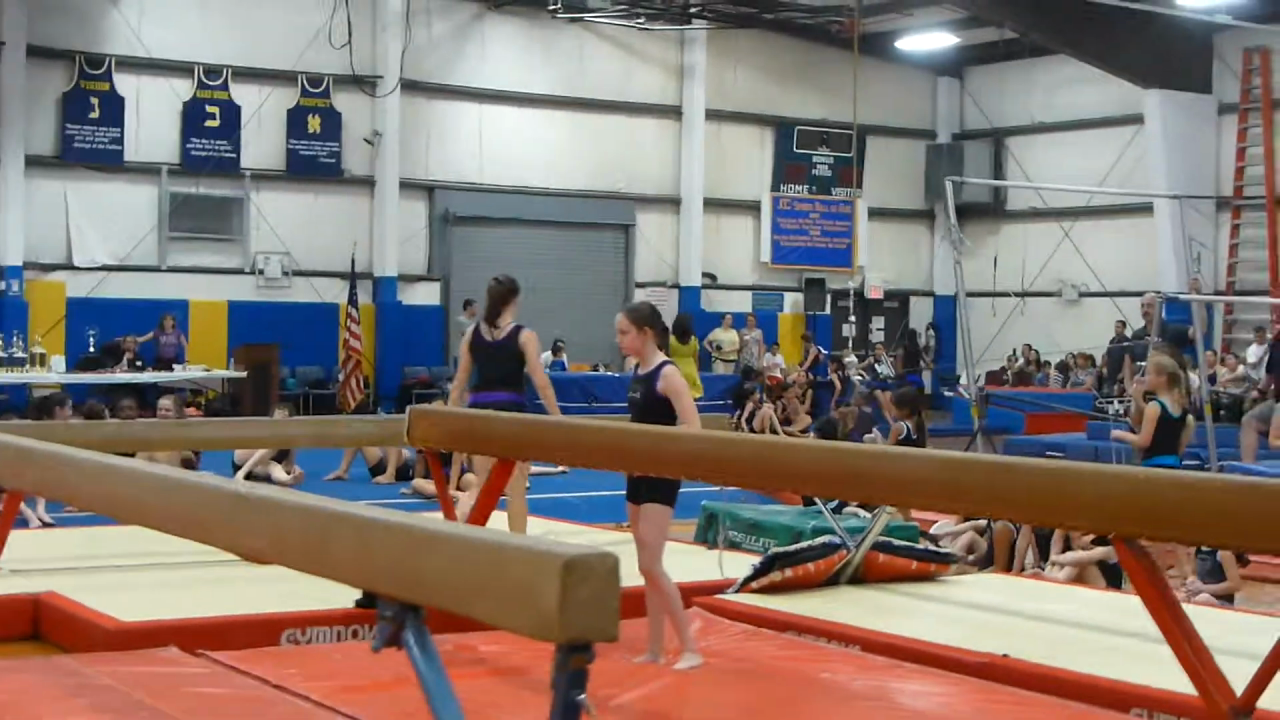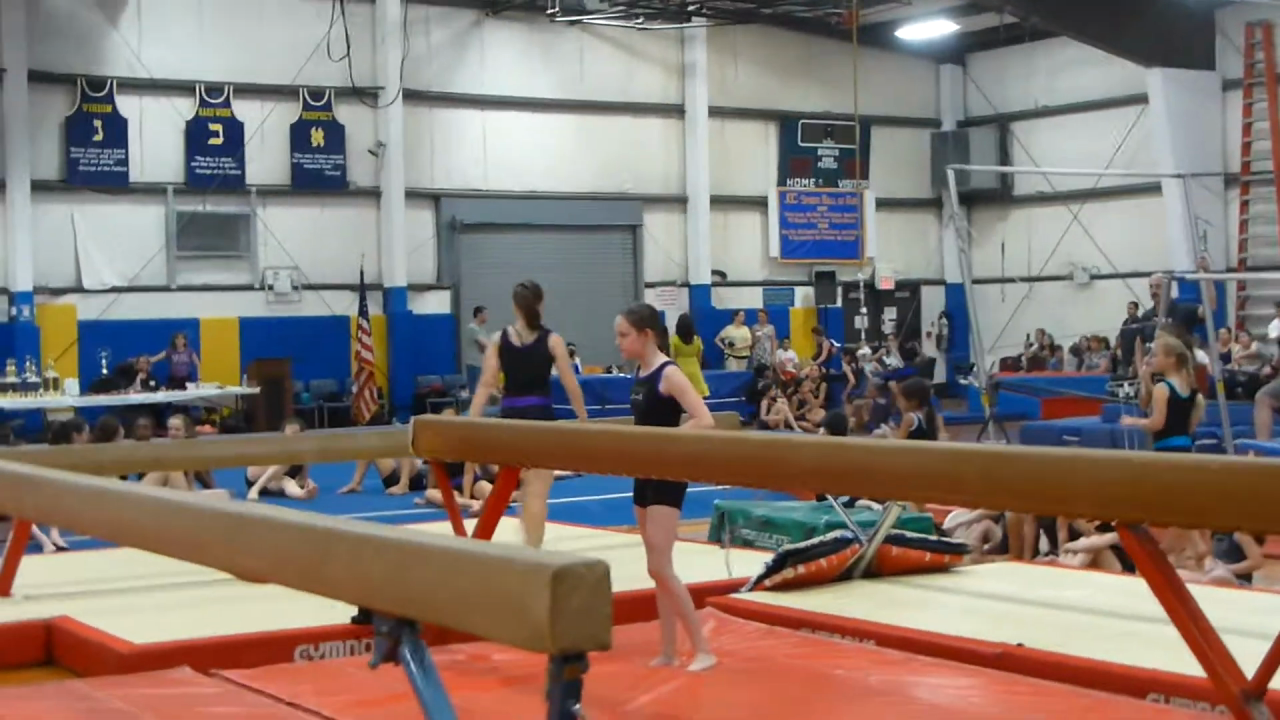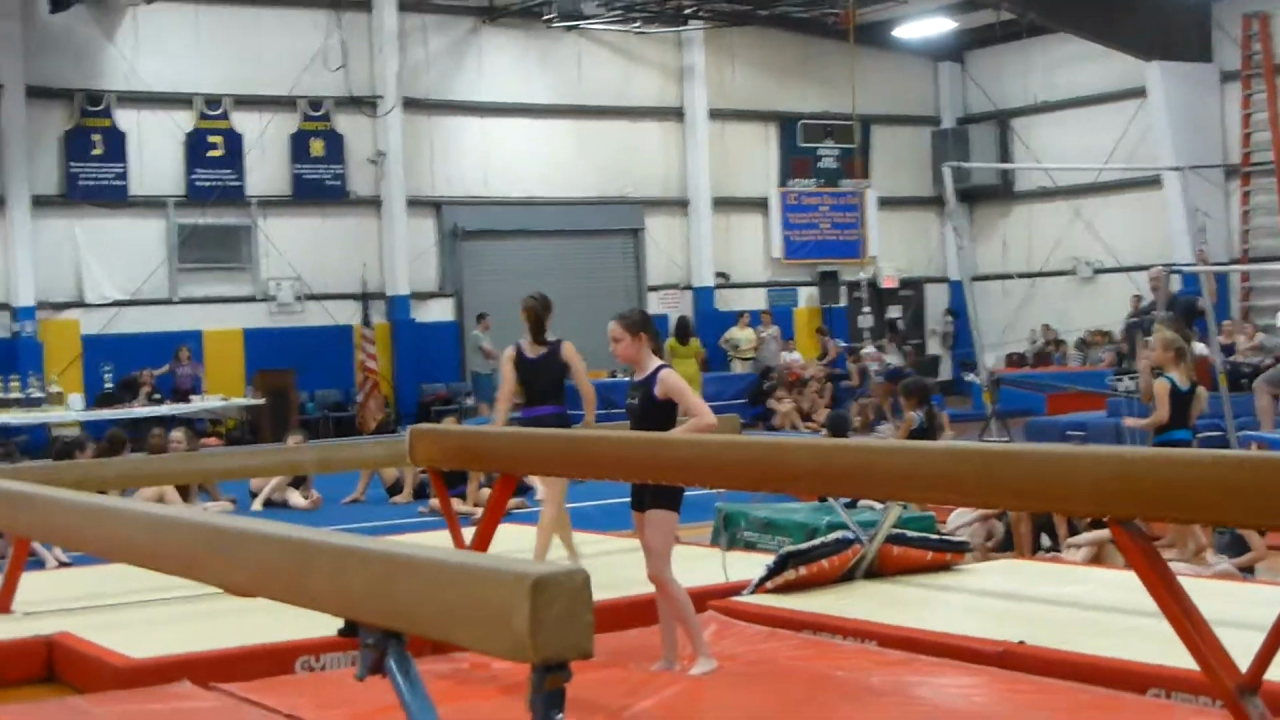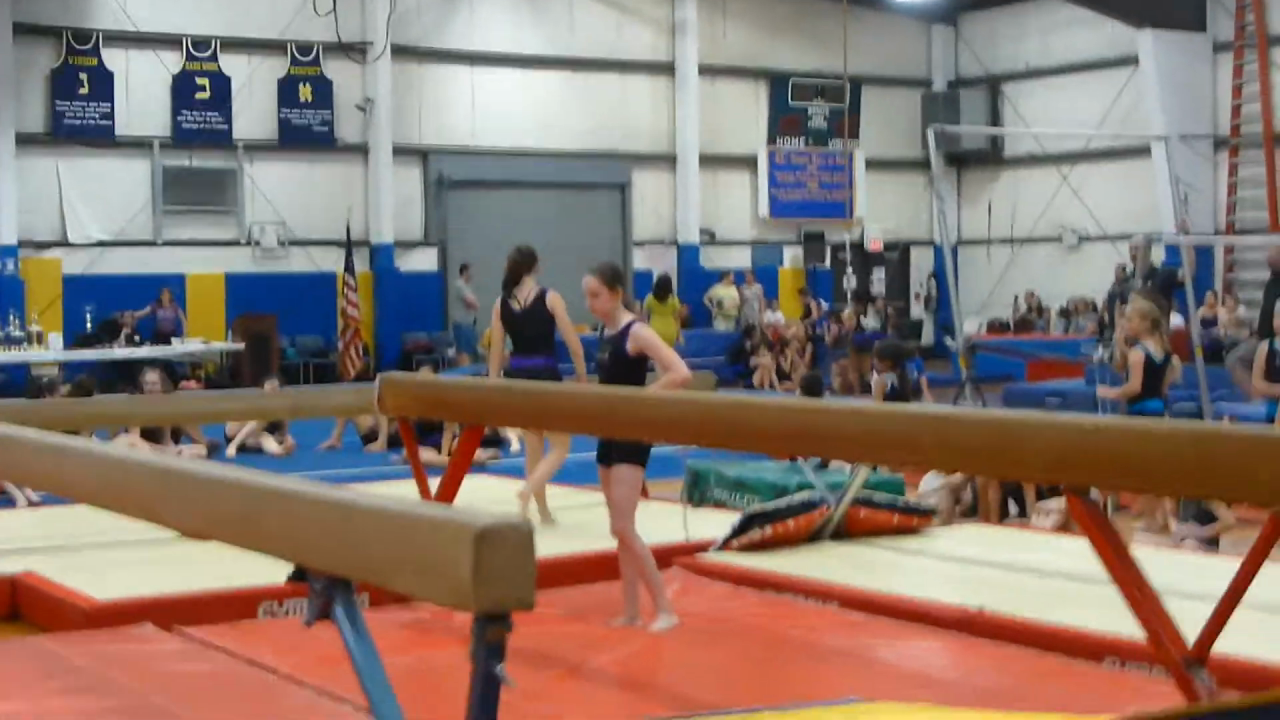
dt=0.2s
person 1, frame 1
left shoulder: (667, 374)
right shoulder: (637, 371)
left elbow: (693, 429)
left hip: (661, 475)
right hip: (637, 474)
left knee: (651, 566)
right knee: (647, 569)
left ankle: (689, 648)
right ankle: (655, 648)
person 1, frame 2
left shoulder: (669, 374)
right shoulder: (639, 373)
left elbow: (705, 423)
left hip: (667, 477)
right hip: (644, 476)
left knee: (660, 568)
right knee: (657, 571)
left ankle: (703, 649)
right ankle: (668, 651)
person 1, frame 3
left shoulder: (664, 377)
right shoulder: (635, 379)
left elbow: (707, 420)
left hip: (664, 480)
right hip: (640, 480)
left knee: (661, 573)
right knee: (656, 575)
left ankle: (704, 653)
right ankle: (669, 656)
person 1, frame 4
left shoulder: (637, 333)
right shoulder: (604, 333)
left elbow: (681, 374)
left hip: (632, 435)
right hip: (607, 434)
left knee: (624, 528)
right knee: (619, 530)
left ankle: (665, 609)
right ankle: (631, 610)
person 2, frame 1
left shoulder: (472, 333)
right shoulder: (524, 336)
left elbow: (460, 381)
right elbow: (541, 382)
right wrist: (557, 420)
left hip: (479, 411)
right hip: (511, 412)
left knee: (482, 486)
right knee: (516, 490)
person 2, frame 2
left shoulder: (499, 339)
right shoulder: (552, 340)
left elbow: (486, 385)
right elbow: (572, 387)
right wrist: (582, 418)
left hip: (510, 417)
right hip: (540, 416)
left knee: (530, 488)
right knee: (537, 493)
left ankle: (528, 545)
person 2, frame 3
left shoulder: (512, 352)
right shoulder: (564, 348)
left elbow: (504, 398)
right elbow: (588, 393)
right wrist: (589, 420)
left hip: (529, 426)
right hip: (557, 424)
left knee: (555, 496)
right knee: (551, 500)
left ankle: (572, 553)
right ankle: (538, 562)
person 2, frame 4
left shoulder: (501, 303)
right shoulder: (550, 297)
left elbow: (496, 351)
right elbow: (572, 340)
right wrist: (581, 373)
left hip: (517, 377)
right hip: (546, 375)
left knee: (533, 449)
right knee: (559, 447)
left ankle: (543, 509)
right ankle: (527, 491)
